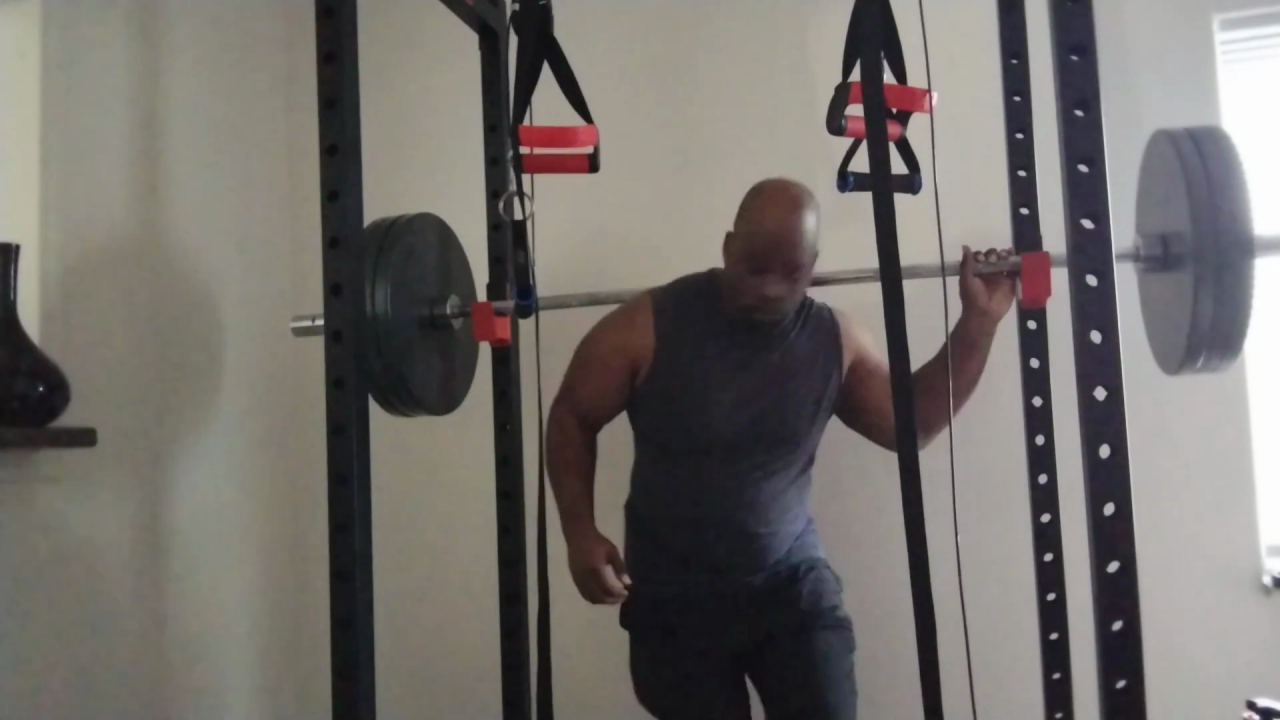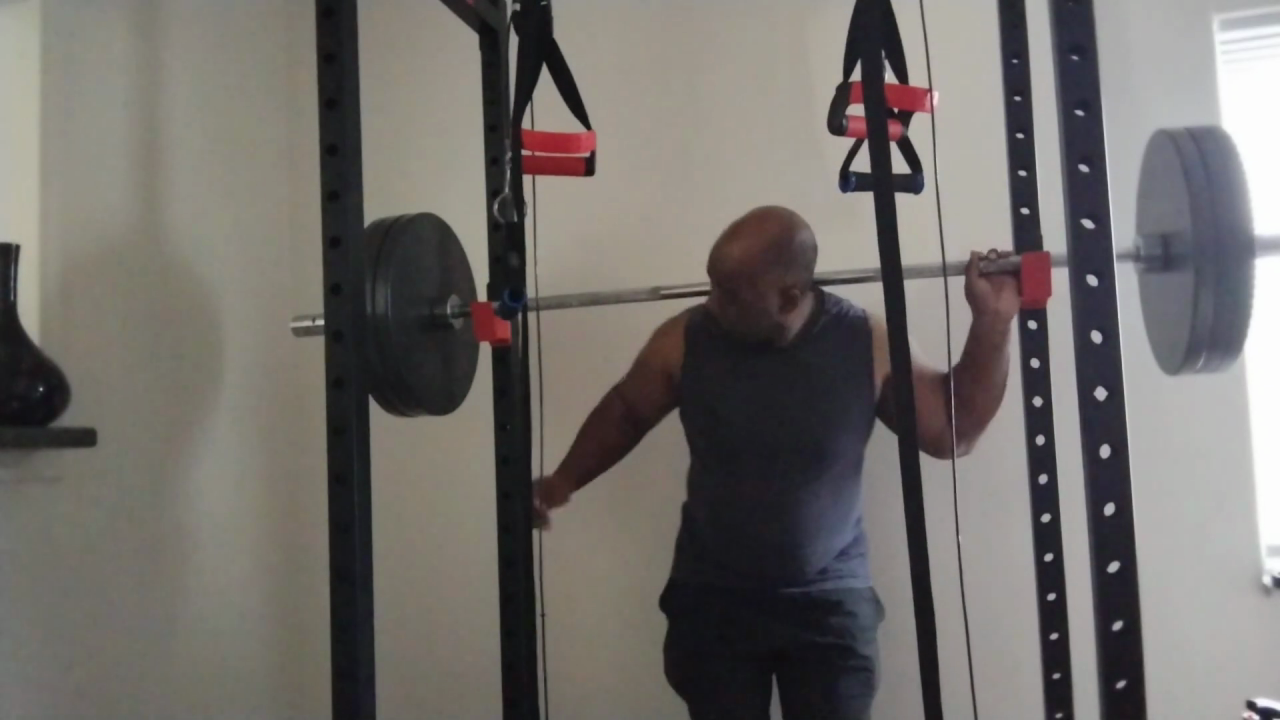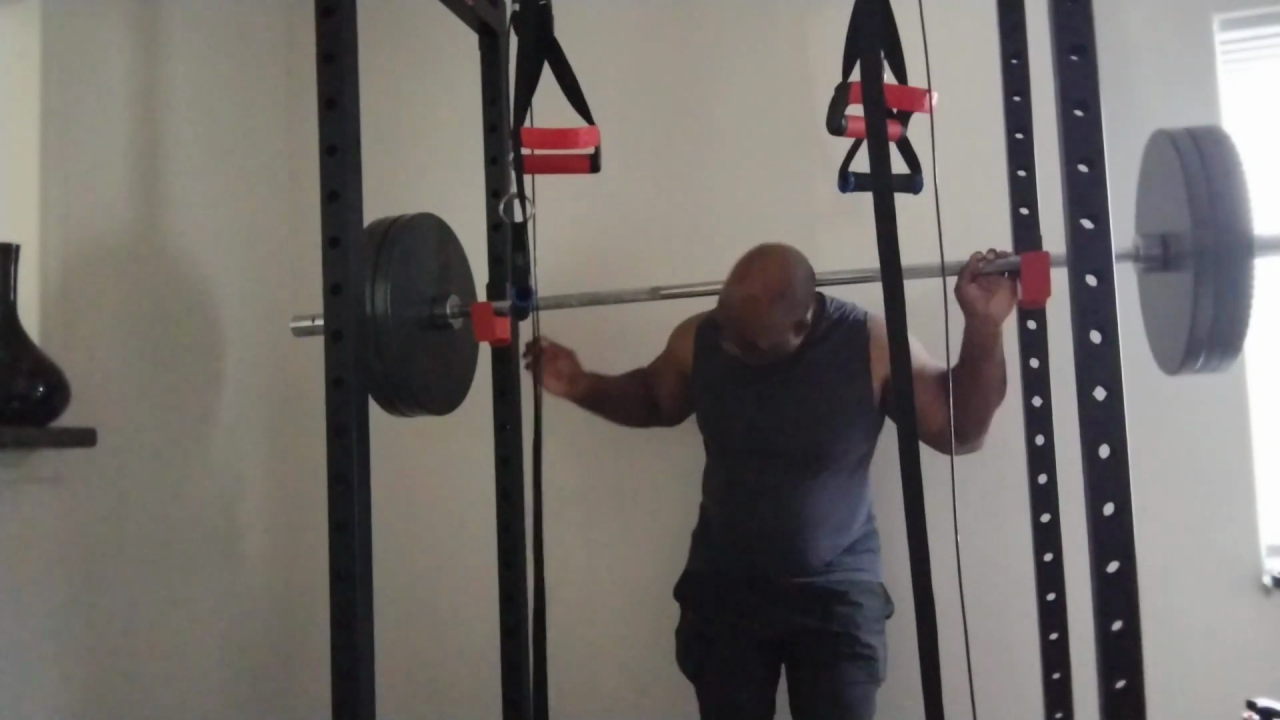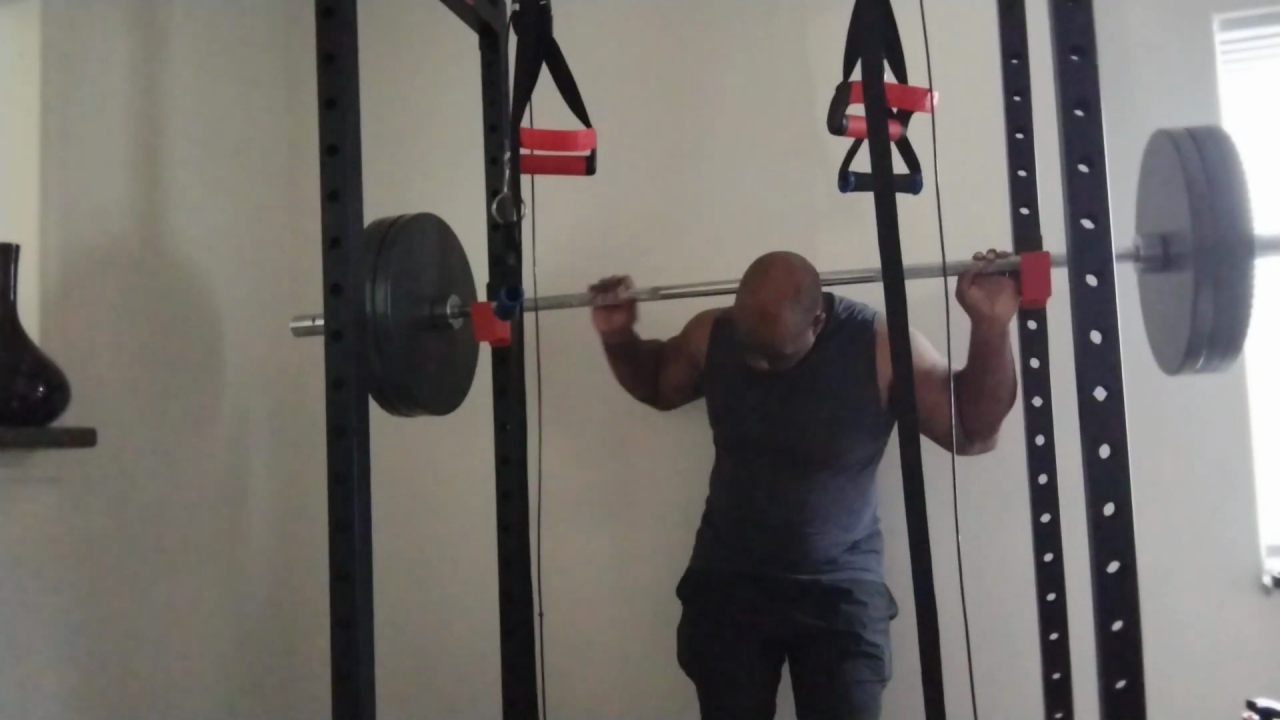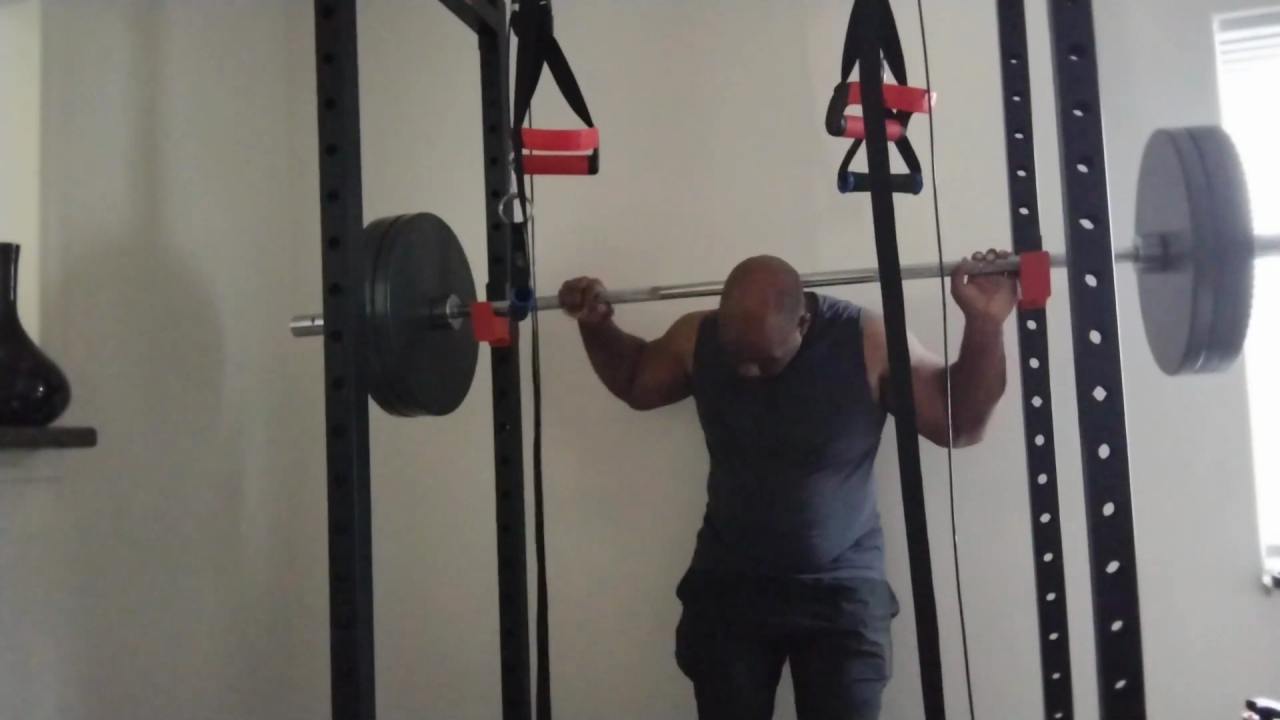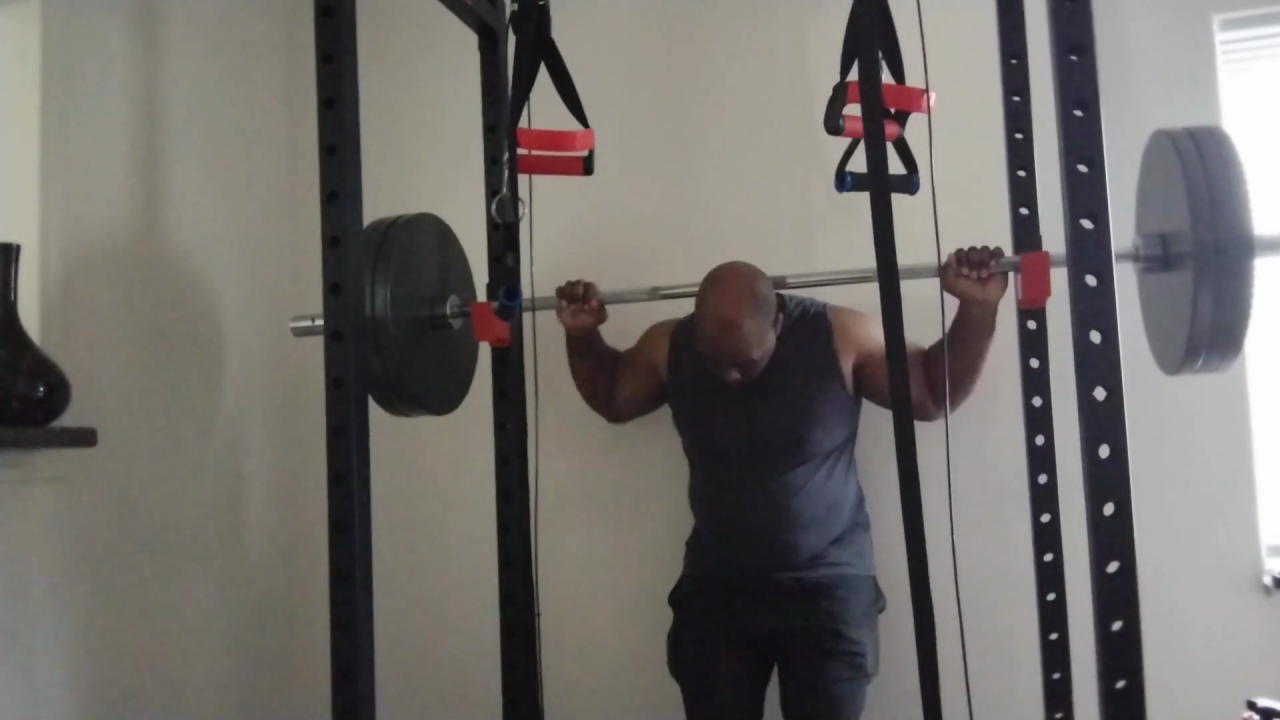
dt=0.5s
person 1, frame 1
left shoulder: (830, 337)
right shoulder: (645, 327)
left elbow: (910, 422)
right elbow: (573, 418)
left wrist: (979, 320)
right wrist: (581, 530)
left hip: (791, 582)
right hip: (675, 600)
person 1, frame 2
left shoulder: (866, 343)
right shoulder: (684, 341)
left elbow: (952, 431)
right elbow: (626, 412)
left wrist: (991, 323)
right wrist: (564, 480)
left hip: (829, 599)
right hip: (714, 597)
person 1, frame 3
left shoulder: (872, 346)
right shoulder: (698, 339)
left elbow: (961, 430)
right elbow: (654, 399)
left wrist: (984, 326)
right wrist: (580, 386)
left hip: (836, 592)
right hip: (724, 588)
person 1, frame 4
left shoulder: (881, 348)
right shoulder: (711, 335)
left elbow: (973, 430)
right elbow: (659, 385)
left wrist: (991, 327)
right wrist: (619, 338)
left hip: (840, 591)
right hip: (727, 584)
person 1, frame 5
left shoulder: (868, 343)
right shoulder: (698, 339)
left elbow: (960, 423)
right elbow: (635, 382)
left wrist: (985, 324)
right wrist: (596, 326)
left hip: (840, 588)
right hip: (728, 584)
person 1, frame 6
left shoulder: (840, 336)
right shoulder: (671, 346)
left elbow: (935, 394)
right elbow: (612, 398)
left wrist: (977, 309)
right wrist: (582, 335)
left hip: (826, 585)
right hip: (716, 588)
